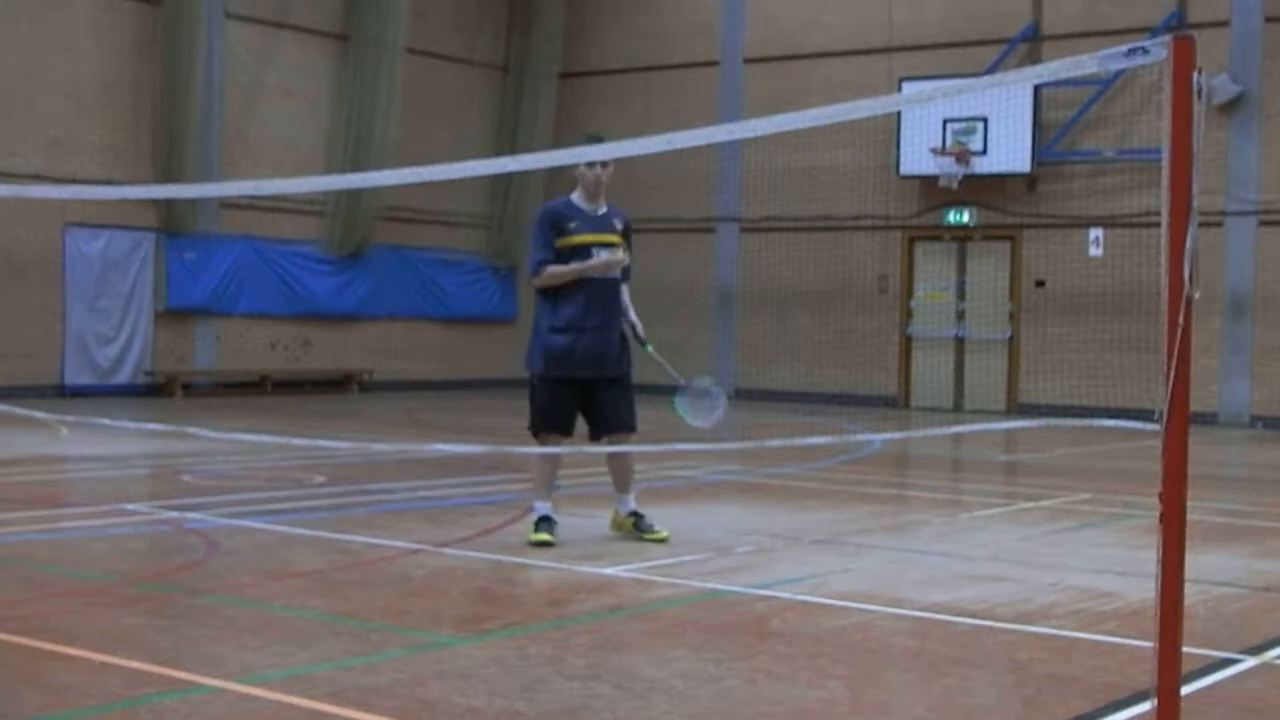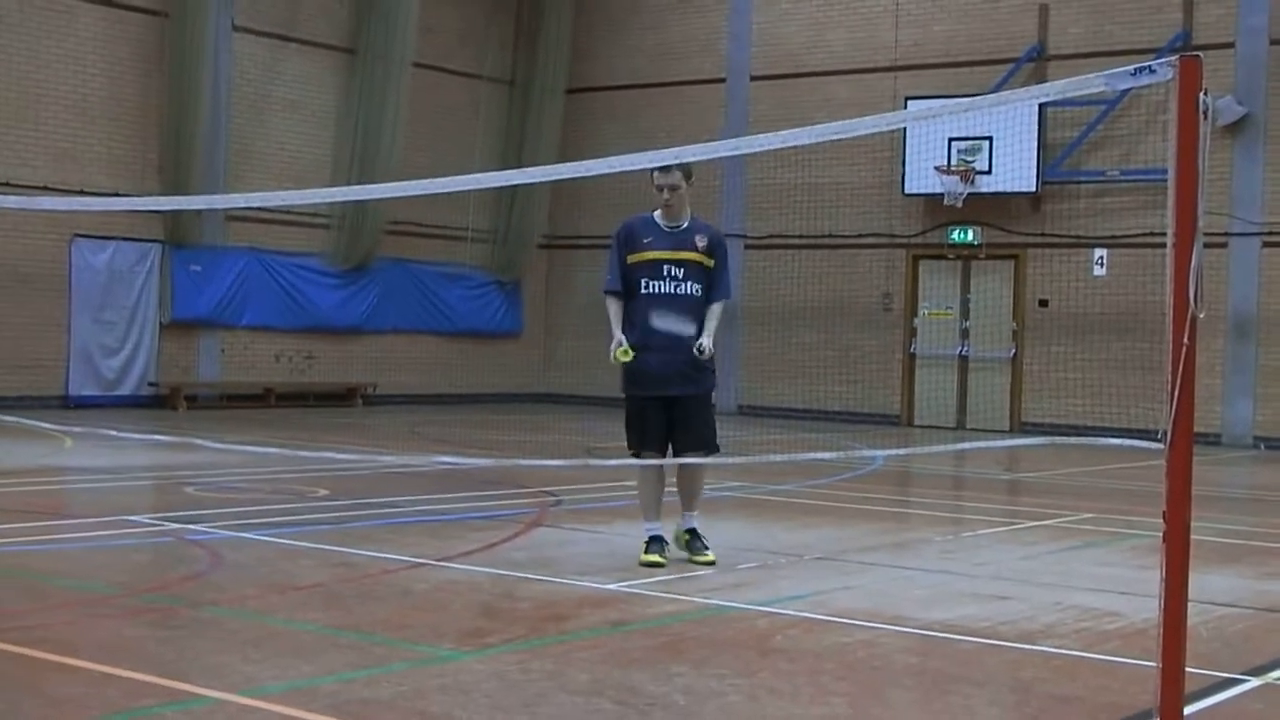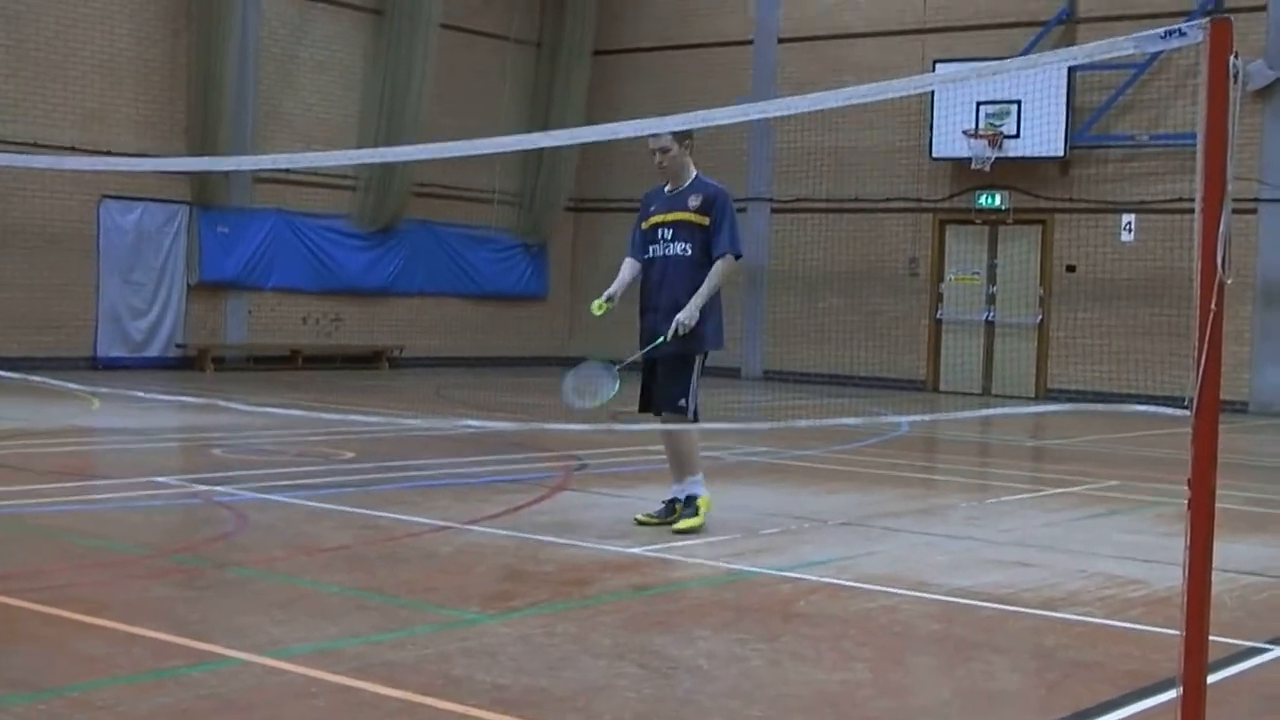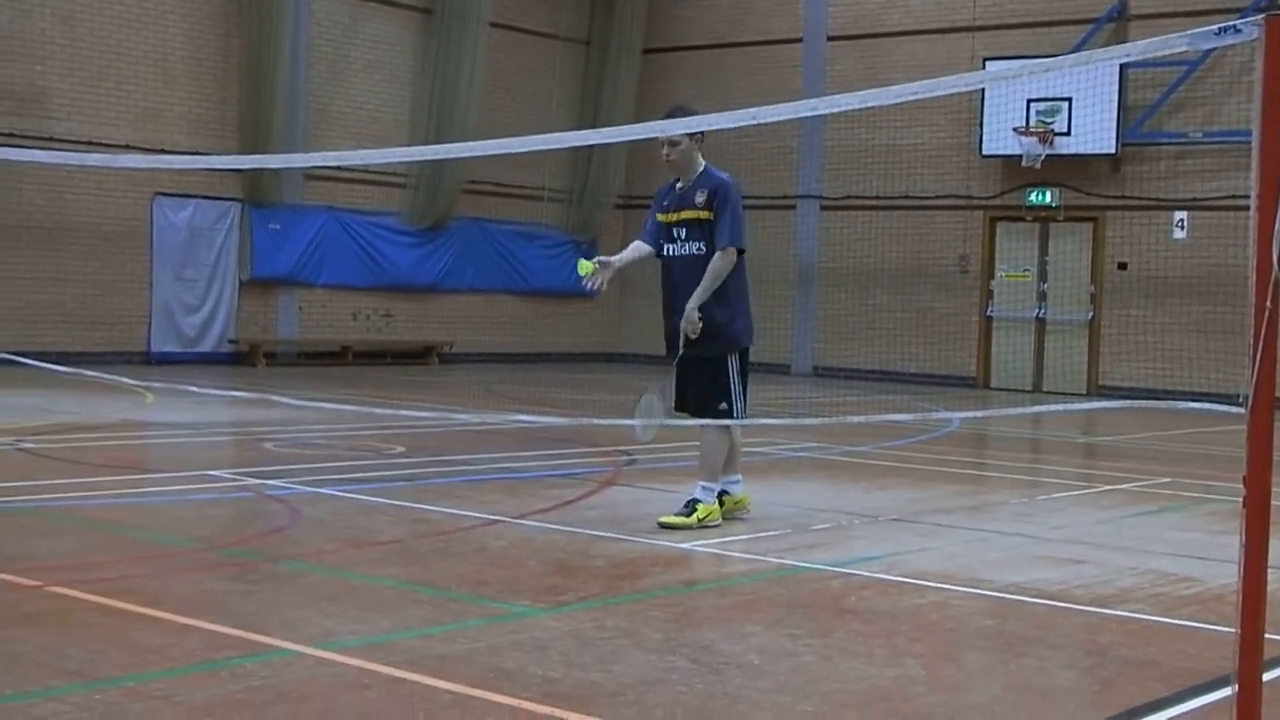
dt=1s
person 1, frame 1
left shoulder: (619, 222)
right shoulder: (554, 214)
right elbow: (540, 275)
left wrist: (630, 314)
right wrist: (591, 265)
left hip: (609, 349)
right hip: (560, 346)
left knee: (621, 432)
right knee: (551, 433)
left ankle: (627, 513)
right ankle: (543, 515)
person 1, frame 2
left shoulder: (710, 239)
right shoulder: (631, 232)
left elbow: (717, 297)
right elbow: (614, 292)
left wrist: (708, 335)
right wrist: (617, 333)
left hip: (692, 367)
right hip: (644, 364)
left knee: (696, 451)
right knee: (649, 452)
left ankle: (689, 528)
right ankle: (653, 535)
person 1, frame 3
left shoulder: (713, 196)
right shoulder: (651, 201)
left elbow: (726, 258)
right elbow: (637, 256)
left wrist: (694, 306)
right wrist: (617, 287)
left hip: (689, 325)
right hip: (654, 324)
left knee: (676, 409)
right knee: (664, 413)
left ankle: (696, 491)
right ankle: (680, 496)
person 1, frame 4
left shoulder: (720, 187)
right shoulder: (664, 196)
left elbow: (728, 252)
right elbow: (649, 242)
left wrist: (696, 305)
right wrist: (615, 261)
left hip: (719, 321)
right hip: (684, 324)
left knee: (717, 410)
right knee: (715, 411)
left ankle: (705, 499)
right ankle: (731, 491)
